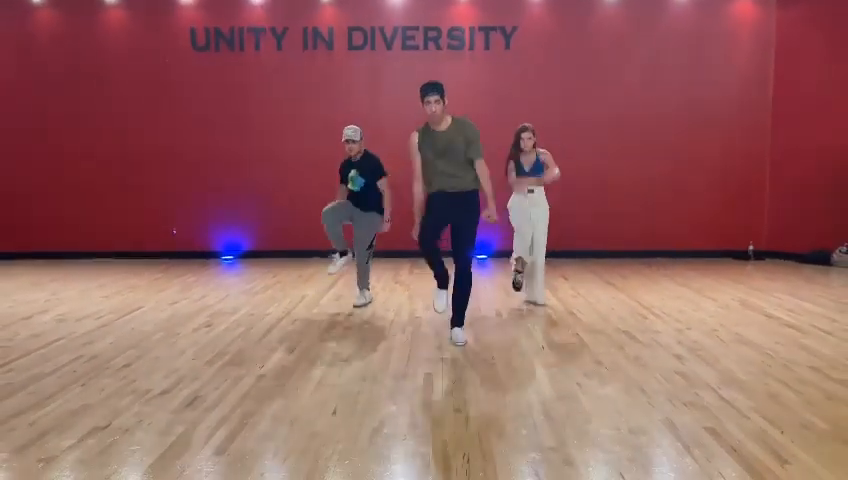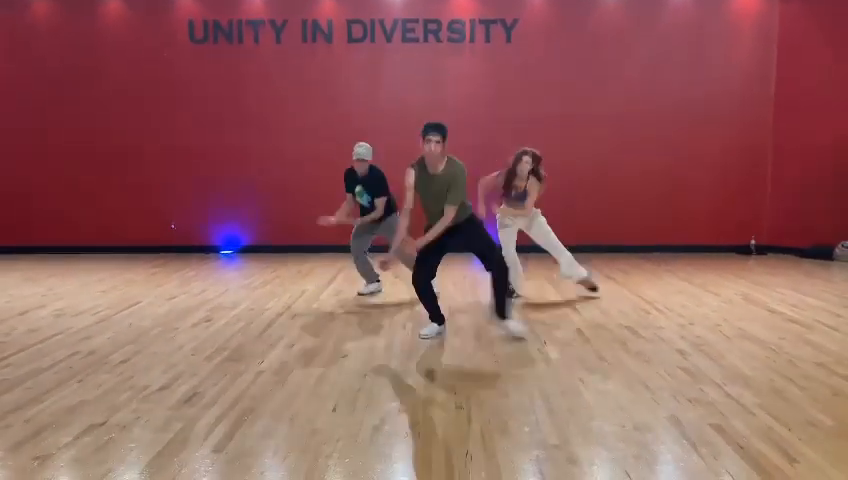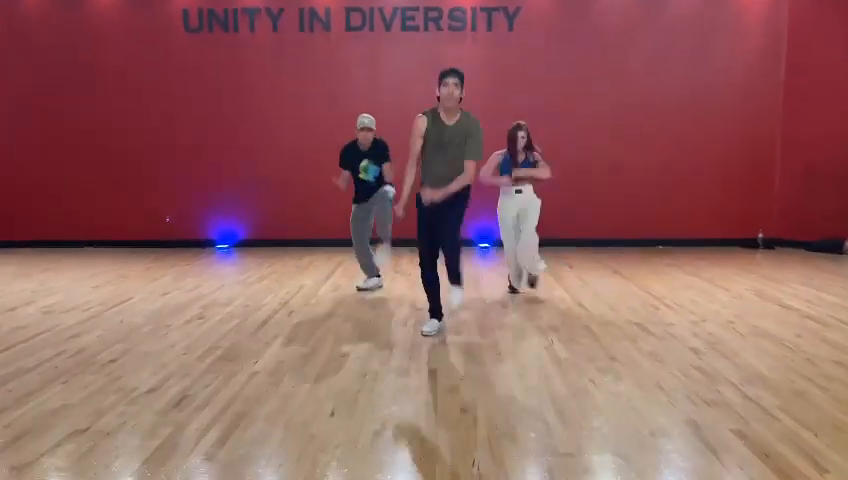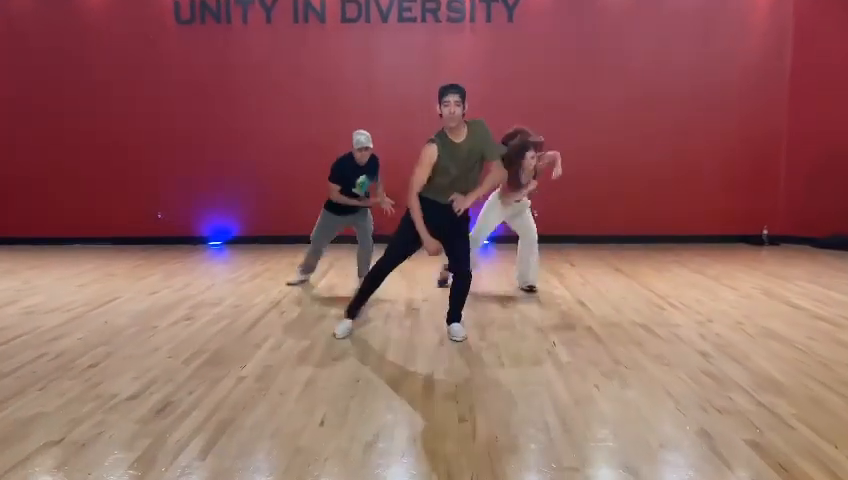
dt=0.5s
person 1, frame 1
left shoulder: (466, 128)
right shoulder: (418, 137)
left elbow: (481, 167)
right elbow: (418, 179)
left wrist: (491, 204)
right wrist: (416, 220)
left hip: (467, 200)
right hip: (437, 200)
left knee: (464, 262)
right knee: (426, 242)
left ankle: (457, 324)
right ankle: (443, 284)
person 1, frame 2
left shoulder: (457, 170)
right shoulder: (413, 172)
left elbow: (449, 216)
right elbow: (406, 212)
left wrist: (421, 241)
right wrist: (393, 252)
left hip: (465, 225)
right hip: (436, 228)
left knee: (498, 265)
right knee: (419, 277)
left ankle: (504, 316)
right ankle: (437, 321)
person 1, frame 3
left shoulder: (471, 125)
right shoulder: (423, 120)
left elbow: (469, 173)
right elbow: (412, 161)
left wrist: (441, 193)
right wrist: (402, 200)
left hip: (454, 194)
right hip: (426, 193)
left knee: (449, 236)
right knee: (426, 257)
left ankle: (456, 284)
right ankle: (435, 316)
person 1, frame 4
left shoulder: (480, 131)
right shoulder: (433, 148)
left elbow: (497, 171)
right elbow: (412, 193)
left wrist: (471, 197)
right wrist: (426, 237)
left hip: (454, 213)
right hip: (424, 208)
left knee: (463, 272)
right knee: (386, 264)
left ankle: (454, 320)
right ankle: (351, 315)
person 2, frame 1
left shoulder: (373, 162)
right shoulder: (345, 165)
left elbow: (385, 192)
left wrist: (386, 219)
right wrist: (337, 208)
left hip: (371, 212)
right hip: (351, 206)
left knee: (363, 252)
right knee: (328, 215)
left ankle: (364, 291)
right ankle: (342, 254)
person 2, frame 2
left shoulder: (378, 177)
right shoulder: (349, 174)
left elbow: (379, 211)
right elbow: (349, 201)
left wrist: (358, 221)
right wrist: (336, 218)
left hip: (386, 217)
right hip: (363, 218)
left knee: (402, 251)
right knee: (356, 250)
right ankle: (373, 282)
person 2, frame 3
left shoulder: (381, 146)
right shoulder: (348, 151)
left elbow: (387, 174)
right elbow: (345, 175)
left wrist: (388, 178)
right wrist: (341, 182)
left hip: (382, 191)
right hip: (361, 200)
left knee: (385, 198)
right knee: (359, 241)
left ankle: (385, 243)
right ankle: (373, 277)
person 2, frame 4
left shoulder: (373, 161)
right shoulder: (340, 165)
right elbow: (334, 195)
left wrist: (382, 197)
right wrist: (361, 202)
left hip: (360, 211)
right hip: (335, 210)
left knee: (366, 242)
right knee: (317, 244)
left ankle: (363, 277)
right ankle: (304, 272)
person 3, frame 1
left shoulder: (543, 154)
right shoulder: (513, 159)
left elbow: (555, 171)
right elbow: (512, 181)
left wrist: (551, 175)
left hip: (539, 201)
right hip: (519, 200)
left knee: (539, 247)
right knee: (523, 233)
left ankle: (535, 295)
person 3, frame 2
left shoulder: (534, 183)
right shoulder: (505, 175)
left elbow: (526, 211)
right elbow: (483, 184)
left wrist: (503, 211)
right wrist: (481, 205)
left hip: (529, 216)
right hip: (507, 217)
left knee: (555, 245)
right knee: (508, 252)
left ankle: (580, 276)
right ankle: (513, 284)
person 3, frame 3
left shoulder: (532, 155)
right shoulder: (500, 155)
left elbow: (546, 173)
right elbow: (483, 175)
left wrist: (525, 172)
right wrist: (499, 181)
left hip: (527, 198)
right hip: (507, 199)
left knee: (528, 234)
right knee: (510, 244)
left ankle: (533, 270)
right ankle: (515, 280)
person 3, frame 4
left shoulder: (537, 162)
right shoulder: (511, 169)
left elbow: (555, 154)
right elbow: (505, 198)
left wrist: (557, 166)
right wrist: (526, 189)
left hip: (519, 205)
right hip: (499, 203)
left knee: (530, 238)
right knee: (475, 238)
left ankle: (527, 280)
right ankle: (451, 268)
